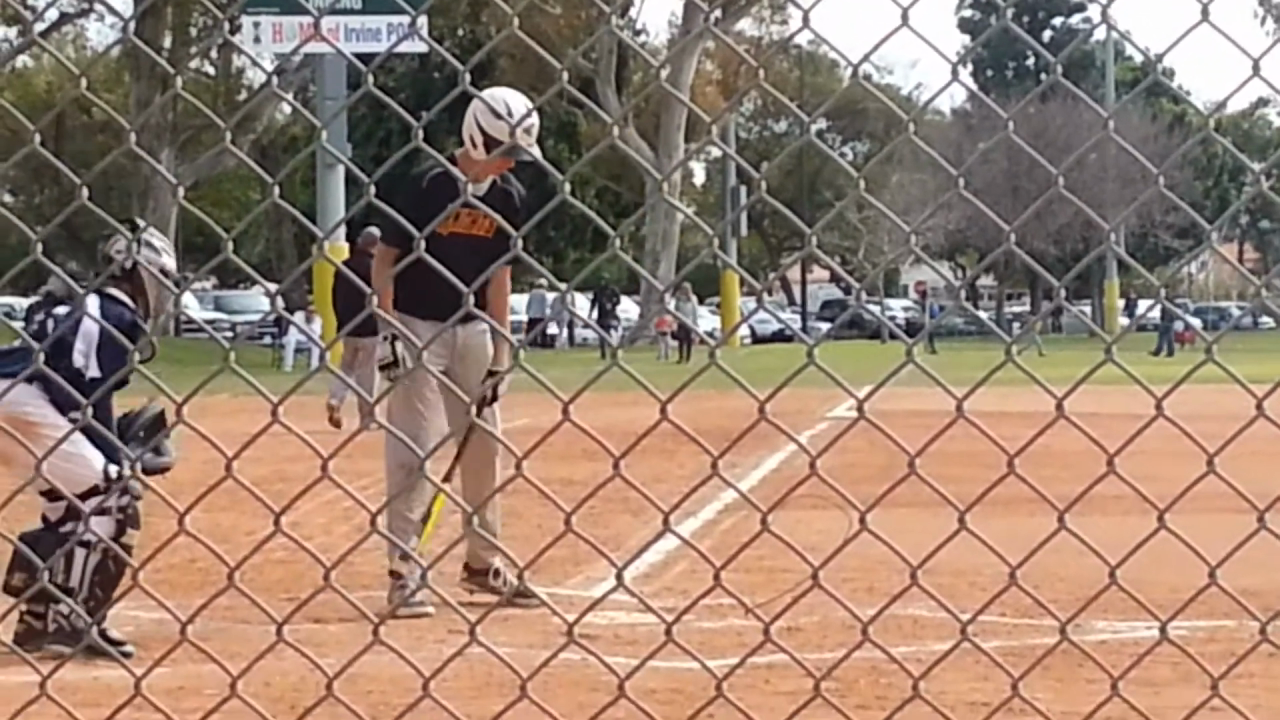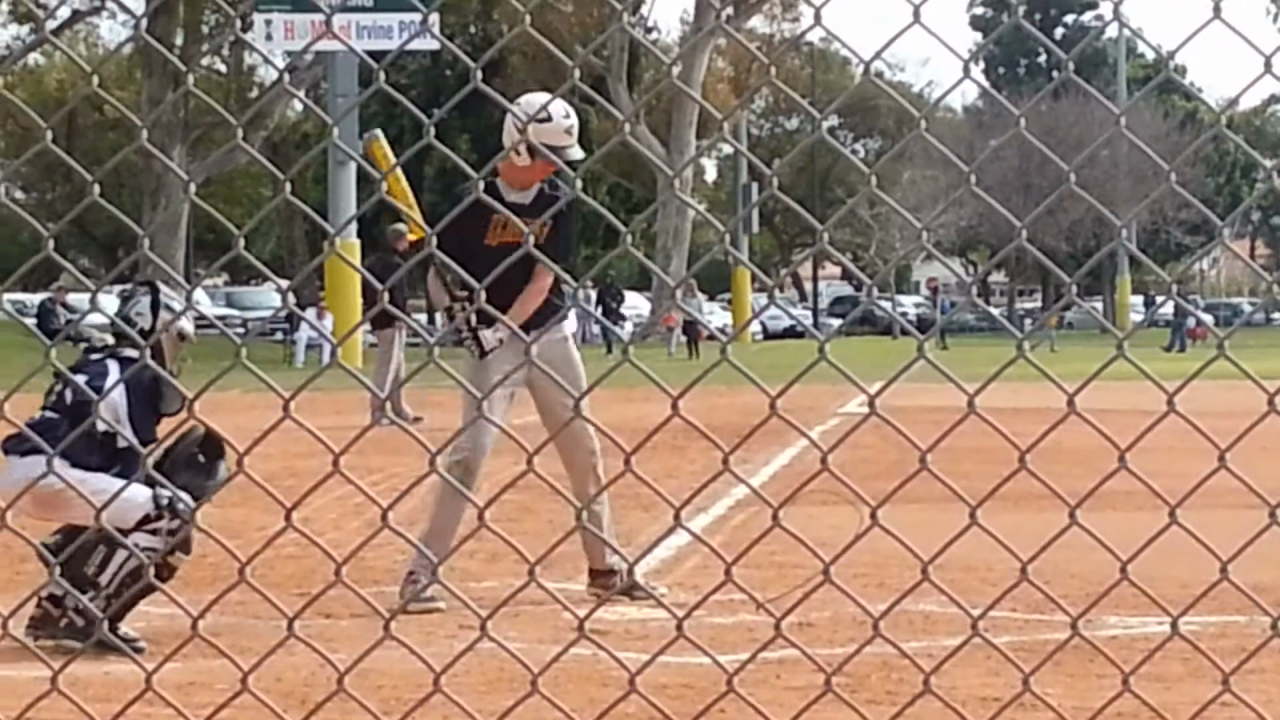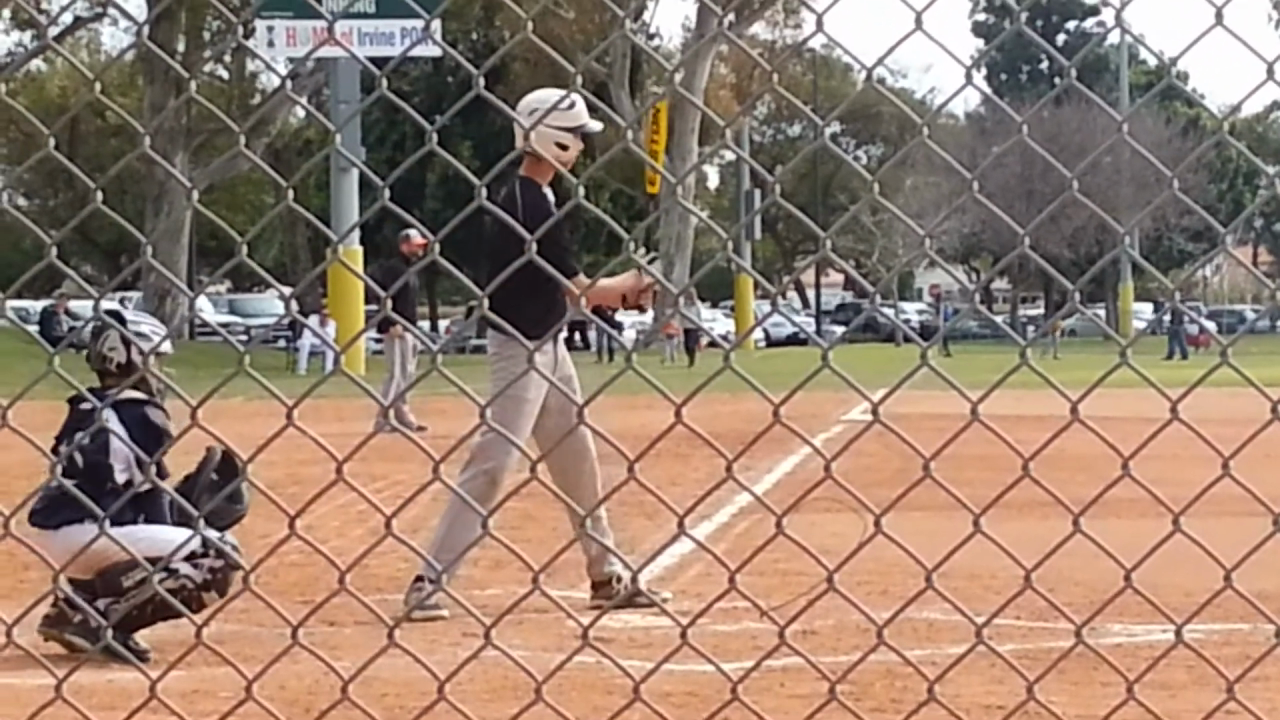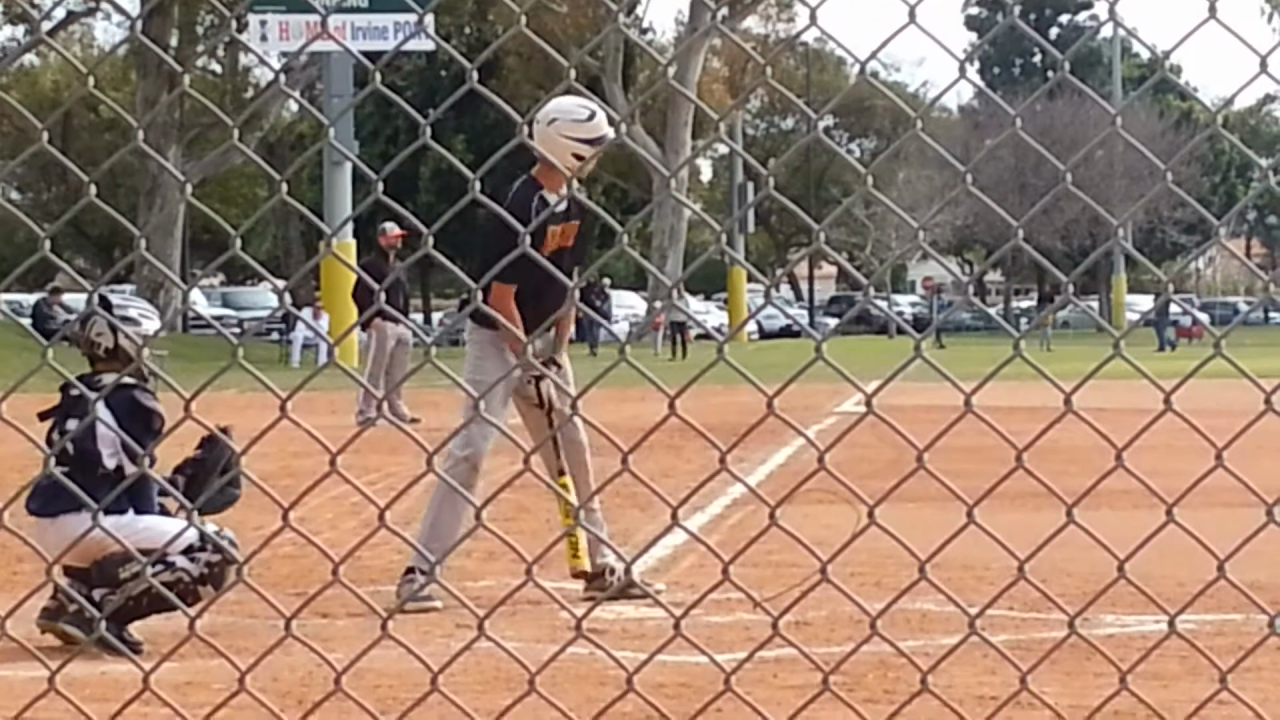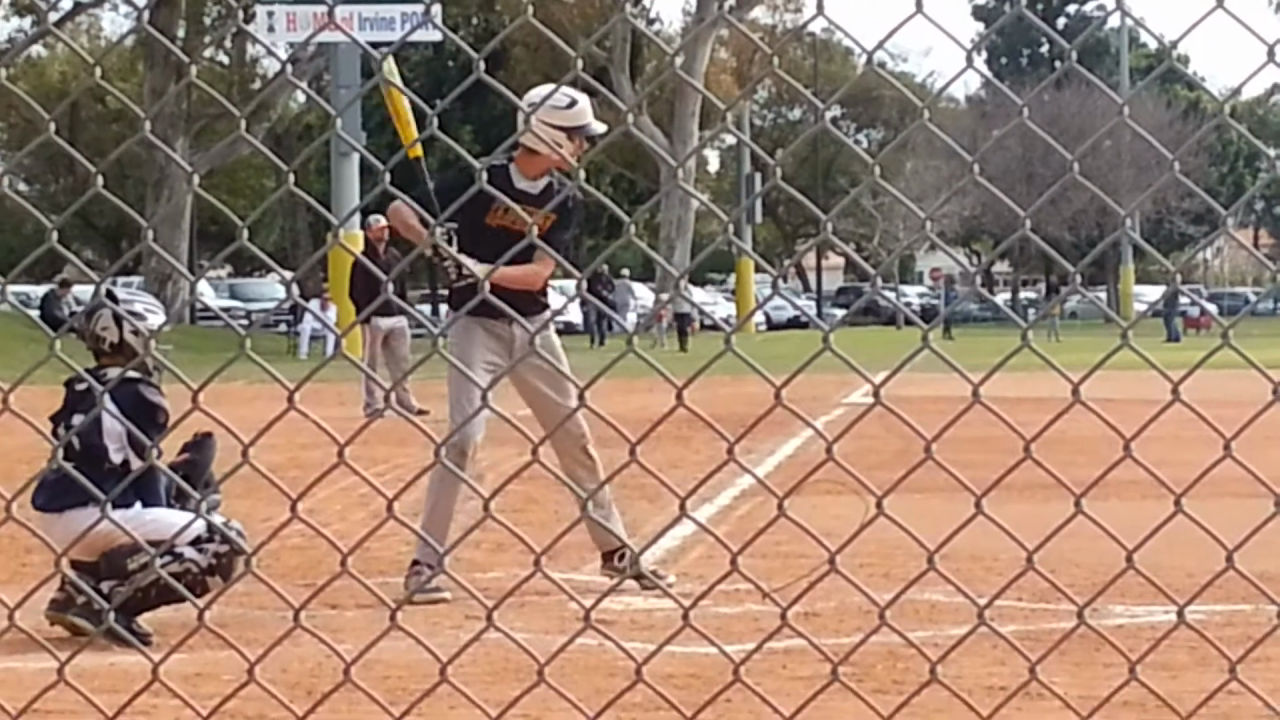
dt=0.5s
person 1, frame 1
left shoulder: (510, 197)
right shoulder: (427, 186)
left elbow: (499, 280)
right elbow: (385, 259)
left wrist: (500, 360)
right wrist: (387, 333)
left hip: (471, 328)
right hip: (417, 327)
left knee: (484, 447)
right knee: (413, 451)
left ankle: (482, 564)
right ankle: (404, 576)
person 1, frame 2
left shoulder: (559, 201)
right shoulder: (472, 196)
left elbow: (542, 279)
right elbow: (439, 269)
left wrist: (507, 327)
right wrist: (456, 309)
left hip: (548, 332)
right hip: (486, 335)
left knee: (583, 450)
right knee: (469, 453)
left ankle: (605, 568)
right ankle: (422, 572)
person 1, frame 3
left shoulder: (528, 196)
right shoulder: (532, 207)
right elbow: (583, 293)
left wrist: (618, 287)
right wrist: (635, 280)
left hip: (547, 344)
right hip: (519, 347)
left knee: (579, 458)
right knee: (492, 463)
left ankle: (609, 576)
right ankle: (428, 580)
person 1, frame 4
left shoulder: (571, 204)
right shoulder: (523, 206)
left elbow: (566, 282)
right elbow: (500, 298)
left wrist: (559, 354)
right wrist: (529, 364)
left hip: (542, 340)
right hip: (496, 339)
left knee: (572, 449)
right knee: (470, 451)
left ankle: (601, 567)
right ankle: (419, 571)
person 1, frame 5
left shoulder: (566, 199)
right shoulder: (480, 179)
left elbow: (542, 269)
right elbow: (399, 213)
left wrist: (486, 272)
right wrist: (436, 244)
left hip: (534, 327)
right hip: (476, 325)
left knee: (575, 436)
right knee: (463, 440)
left ankle: (616, 551)
right ankle: (425, 563)
person 2, frame 1
left shoulder: (88, 308)
right shoulder: (114, 316)
right elbow: (89, 402)
left wrist: (117, 449)
right wrist: (124, 460)
left knee: (76, 500)
right knee: (111, 498)
left ankle: (40, 615)
right ankle: (67, 622)
person 2, frame 2
left shoulder: (101, 365)
right shoulder: (138, 377)
right elbow: (127, 464)
left wrist: (165, 478)
right wrist: (171, 496)
right hip: (46, 473)
left knee: (126, 515)
right knee: (170, 515)
left ankle: (59, 604)
right ankle: (80, 617)
person 2, frame 3
left shoulder: (87, 408)
right shoulder: (137, 414)
right elbow: (148, 496)
left wrist: (186, 498)
left hip: (58, 534)
right hip: (83, 534)
right knee: (219, 552)
left ankle: (76, 607)
right ankle: (101, 618)
person 2, frame 4
left shoulder: (81, 394)
right shoulder: (128, 399)
right elbow: (137, 482)
left wrist: (179, 482)
right wrist: (158, 540)
left hip: (55, 523)
right hip: (81, 523)
right knee: (218, 550)
left ankle: (73, 597)
right ankle: (98, 609)
person 2, frame 5
left shoulder: (85, 387)
right shoulder: (134, 394)
right elbow: (146, 478)
left wrist: (175, 478)
left hip: (62, 516)
right hip: (90, 516)
right knee: (225, 541)
left ankle: (79, 589)
right ankle: (108, 600)
person 3, frame 1
left shoulder: (344, 266)
right shoulder: (374, 268)
left elbow: (335, 297)
left wrist: (341, 321)
left hip: (348, 329)
right hip: (369, 330)
left knee: (347, 369)
right knee: (368, 375)
left ankle: (333, 403)
right ankle: (367, 417)
person 3, frame 2
left shoulder: (375, 261)
right shoulder: (395, 263)
left elbow: (368, 293)
right elbow: (393, 293)
right wrist: (400, 317)
left hip: (378, 321)
right hip: (390, 322)
left knee: (396, 367)
right knee: (387, 368)
left ankle: (400, 411)
right ankle: (378, 412)
person 3, frame 3
left shoulder: (411, 270)
right shoulder: (393, 268)
right elbow: (384, 298)
right wrist: (392, 324)
left hip: (408, 330)
right hip: (396, 329)
left knee: (407, 376)
right knee: (398, 374)
left ankle: (403, 417)
right ankle: (383, 419)
person 3, frame 4
left shoulder: (398, 265)
right shoulder: (371, 264)
right elbow: (359, 294)
left wrist: (407, 321)
right wrist: (371, 317)
left hip: (400, 325)
right hip: (382, 325)
left knee: (398, 372)
right knee: (375, 370)
left ankle: (397, 409)
right ankle: (366, 413)
person 3, frame 5
left shoulder: (395, 255)
right shoulder: (363, 259)
right elbow: (356, 292)
left wrist: (405, 312)
right wrist: (365, 316)
left hip: (397, 317)
right hip: (374, 318)
left knee: (401, 362)
right knee: (371, 363)
left ankle: (406, 402)
right ankle: (373, 404)
